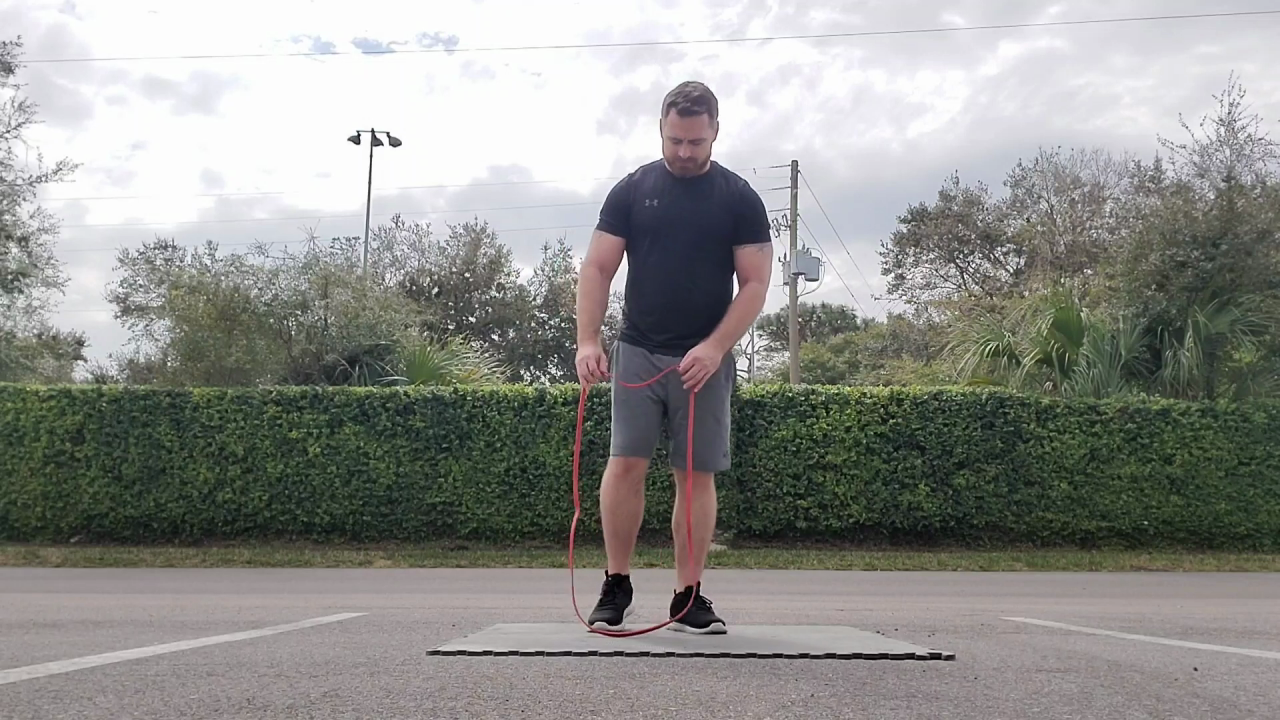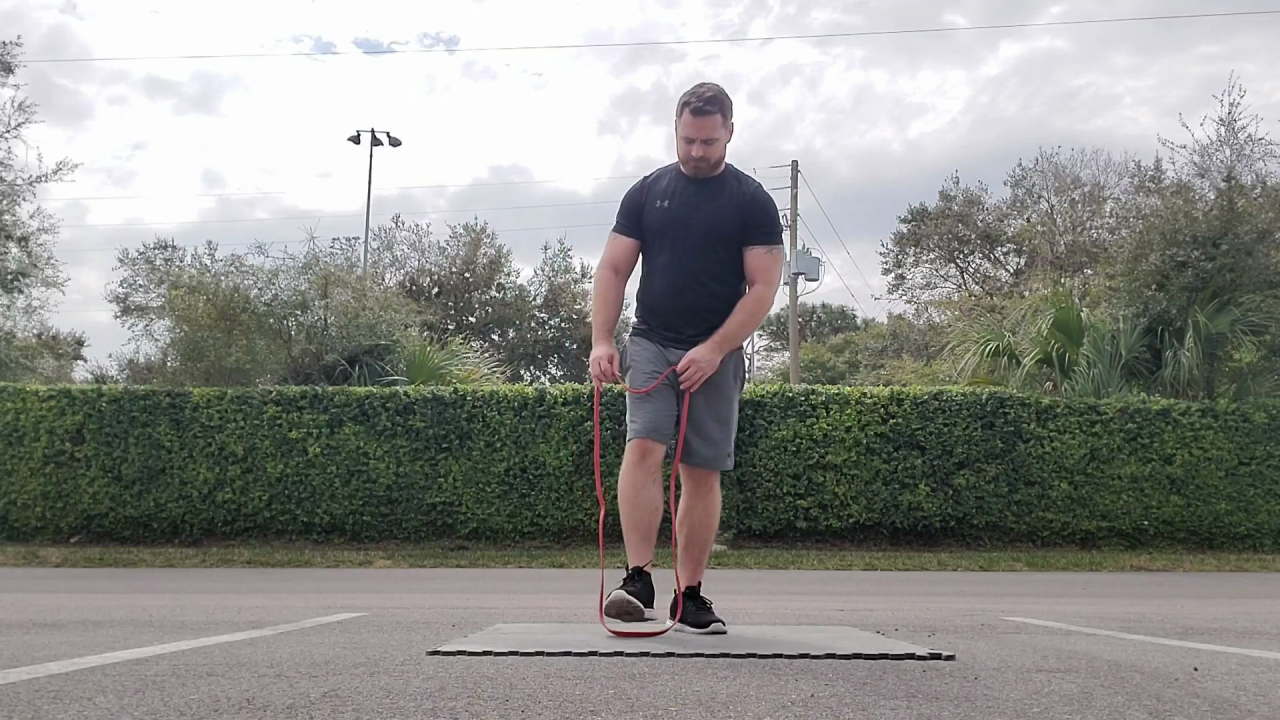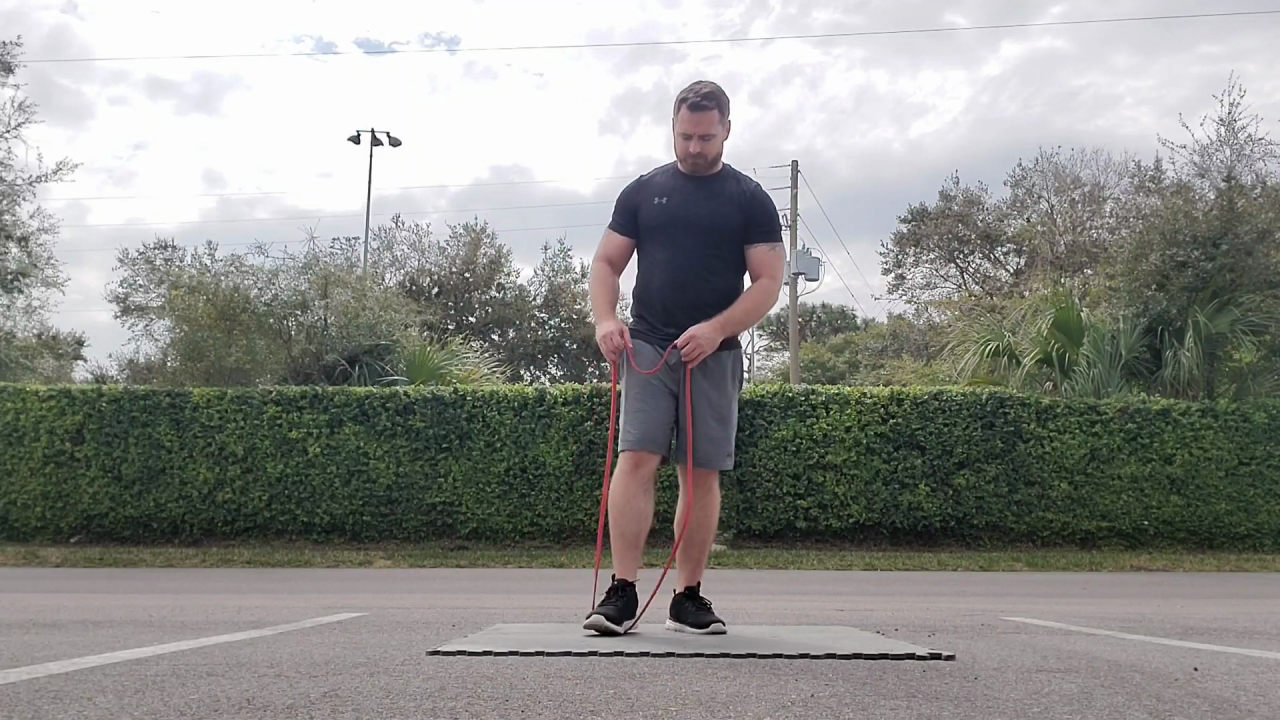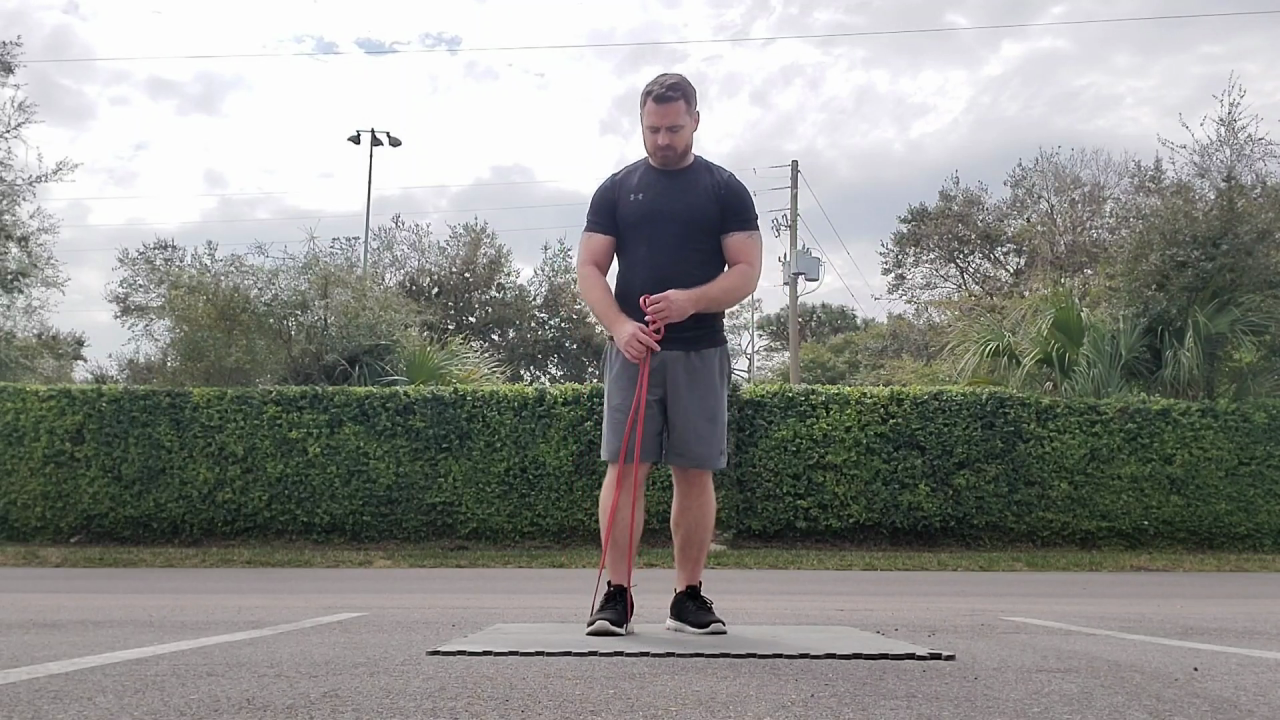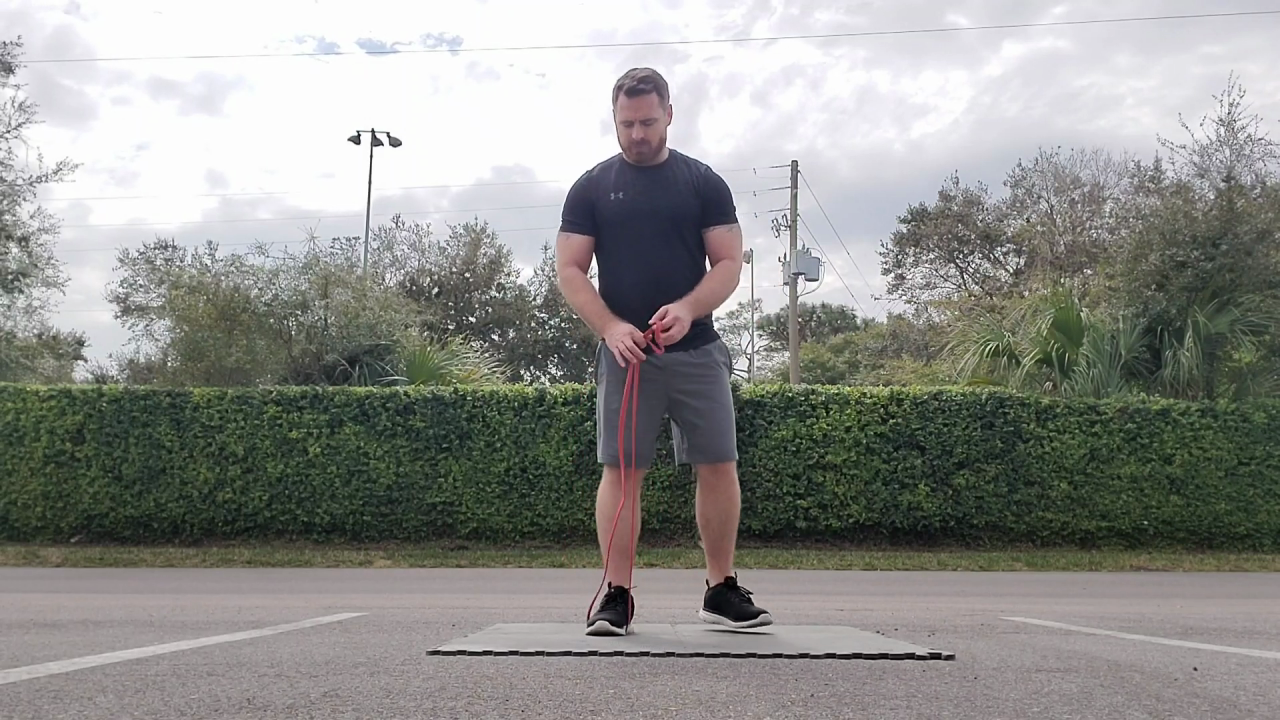
dt=0.4s
person 1, frame 1
left shoulder: (739, 198)
right shoulder: (631, 190)
left elbow: (755, 283)
right elbow: (597, 267)
left wrist: (716, 347)
right wrist: (588, 340)
left hip: (703, 360)
right hip: (637, 352)
left knee: (697, 475)
right knee: (626, 465)
left ankle: (688, 597)
right ankle: (616, 585)
person 1, frame 2
left shoulder: (752, 200)
right shoulder: (646, 192)
left elbow: (762, 287)
right elbow: (613, 269)
left wrist: (714, 350)
right wrist: (601, 341)
left hip: (716, 355)
right hip: (651, 345)
left knee: (702, 473)
right knee: (643, 450)
left ankle: (688, 595)
right ankle: (638, 578)
person 1, frame 3
left shoulder: (749, 199)
right shoulder: (642, 191)
left elbow: (768, 282)
right elbow: (606, 261)
left wrist: (716, 329)
right wrist: (605, 319)
left hip: (713, 354)
right hip: (646, 348)
left knee: (701, 473)
right knee: (636, 461)
left ankle: (687, 596)
right ankle: (621, 591)
person 1, frame 4
left shoulder: (724, 188)
right shoulder: (616, 189)
left elbow: (747, 270)
right elbow: (589, 266)
left wrist: (692, 300)
right wrist: (616, 323)
left hip: (701, 352)
right hip: (632, 351)
left knee: (695, 474)
right knee: (625, 469)
left ankle: (688, 596)
right ankle: (617, 595)
person 1, frame 5
left shoulder: (702, 182)
right shoulder: (591, 187)
left elbow: (729, 262)
right elbow: (570, 270)
left wrist: (689, 309)
right wrist: (610, 328)
left hip: (698, 350)
right hip: (626, 352)
left knee: (719, 466)
right knee: (620, 471)
left ankle: (723, 589)
right ankle: (617, 596)
